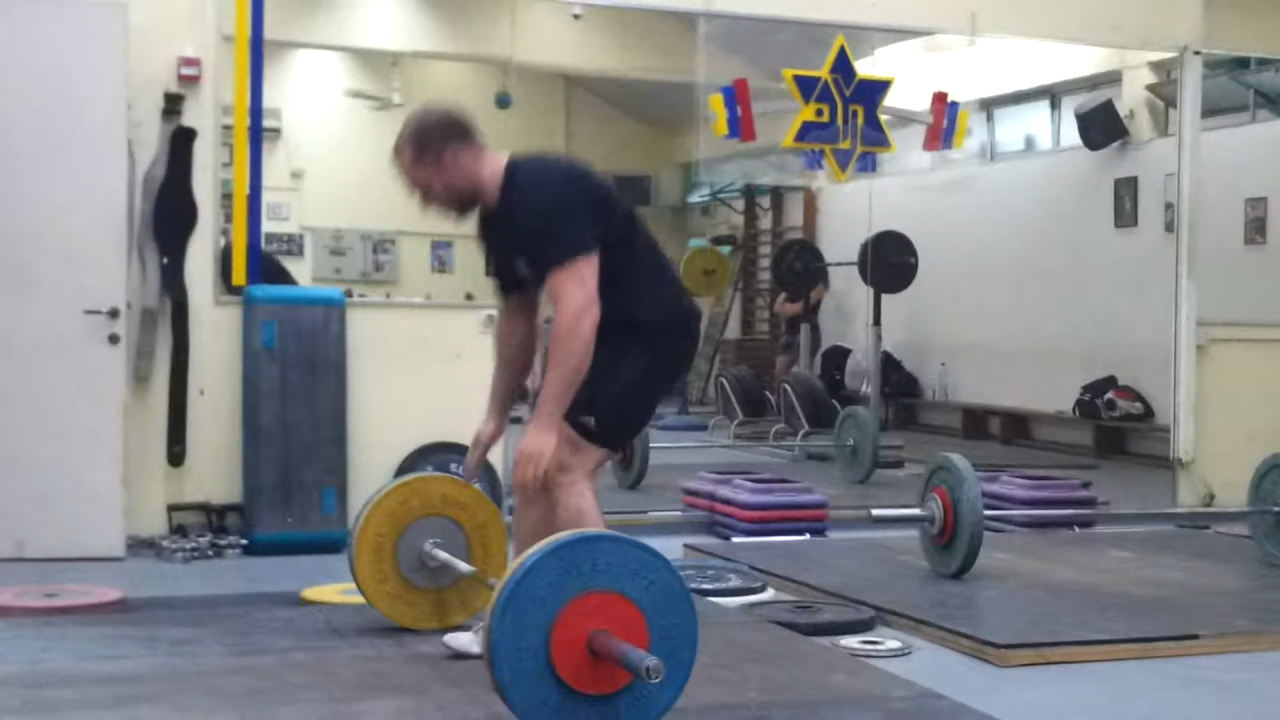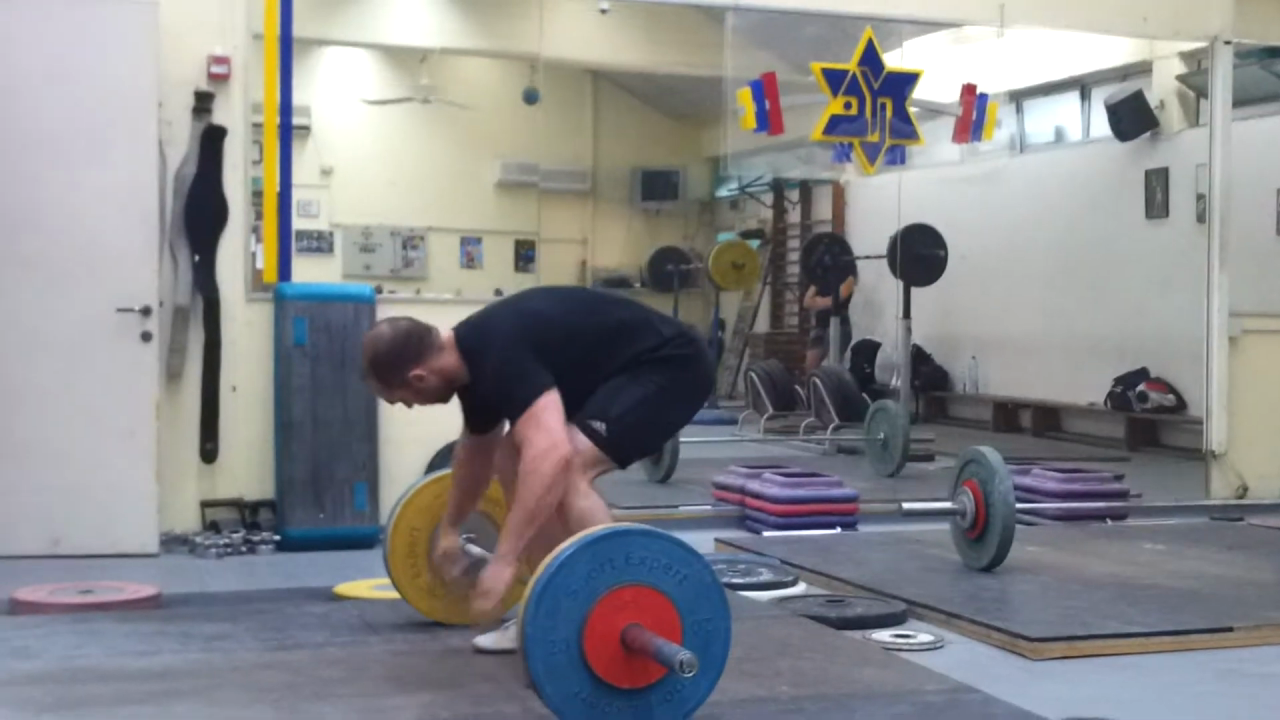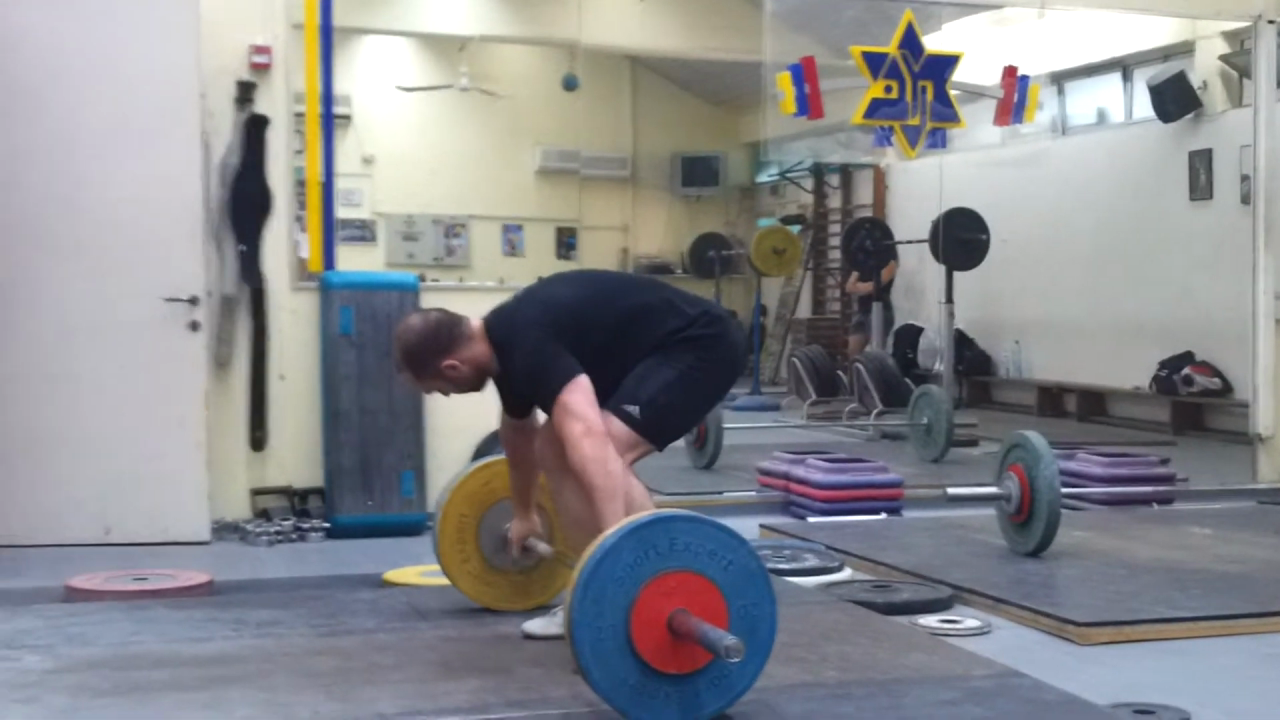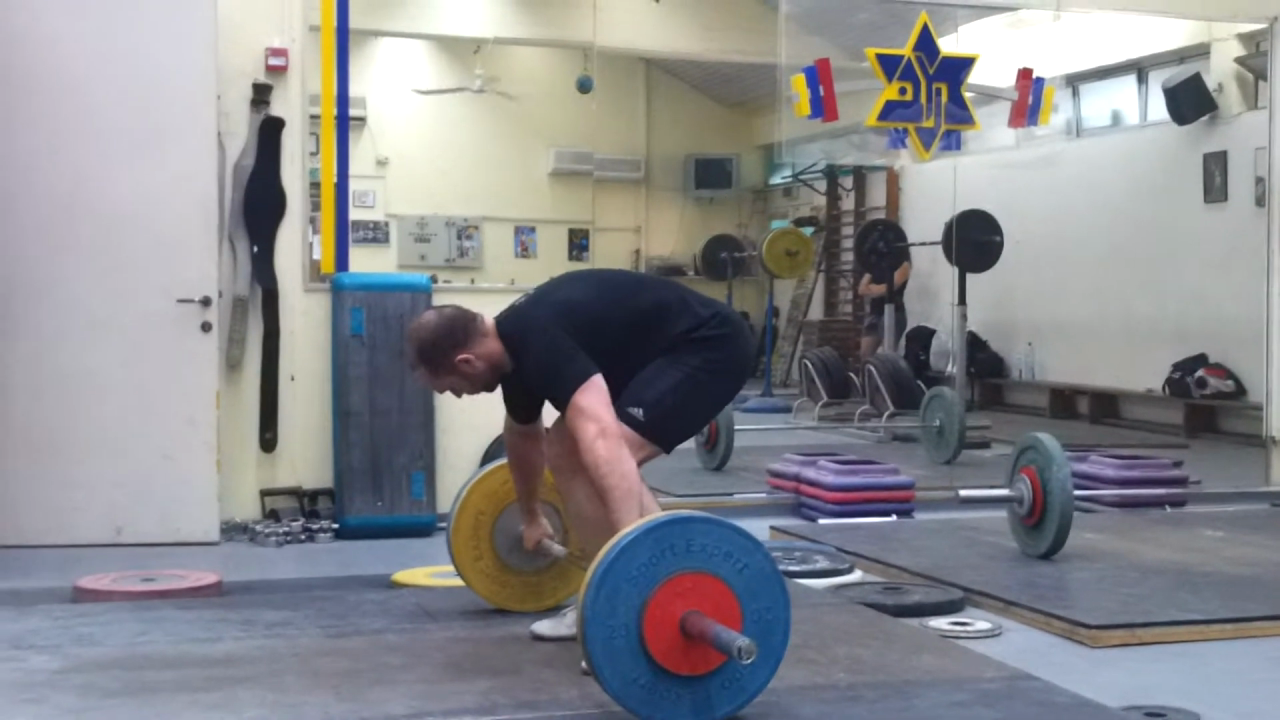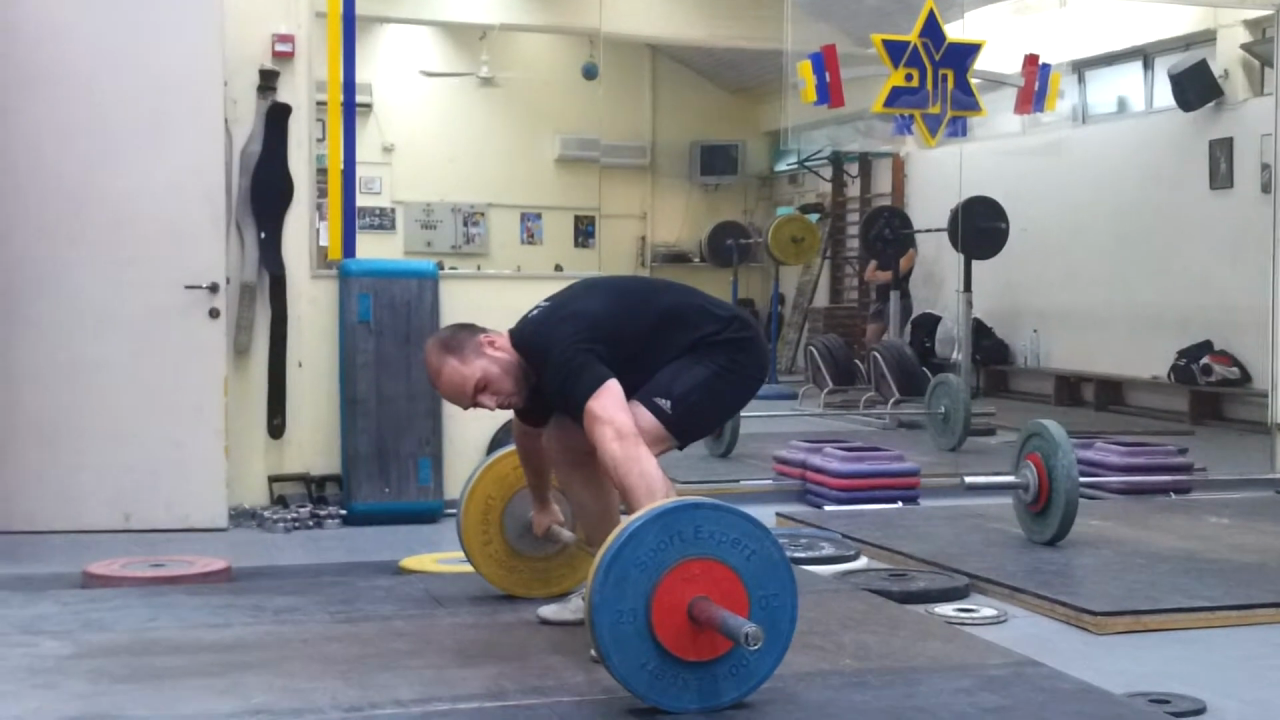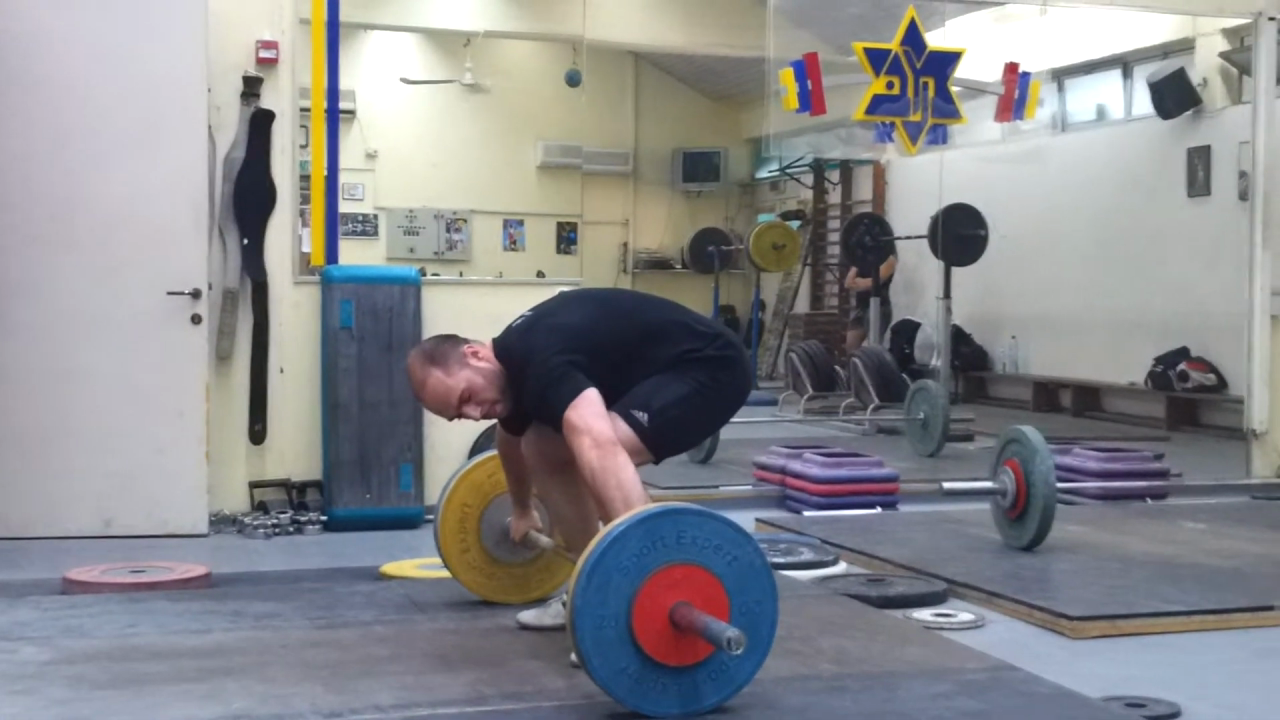
dt=0.5s
person 1, frame 1
left shoulder: (545, 194)
right shoulder: (499, 217)
left elbow: (580, 313)
right elbow: (516, 318)
left wrist: (545, 426)
right wrist: (496, 414)
left hip: (648, 330)
right hip: (615, 329)
left knee: (562, 464)
right knee: (532, 477)
person 1, frame 2
left shoulder: (500, 354)
right shoulder: (474, 354)
left elbow: (551, 453)
right elbow: (477, 446)
left wrist: (504, 560)
right wrist: (449, 528)
left hip: (669, 365)
right hip: (619, 368)
left knee: (566, 473)
right knee: (511, 460)
person 1, frame 3
left shoulder: (528, 345)
right shoulder: (506, 342)
left elbow: (588, 436)
right elbow: (520, 429)
right wrist: (523, 513)
left hip: (700, 344)
right hip: (653, 349)
left knee: (598, 454)
right knee: (553, 449)
person 1, frame 4
left shoulder: (541, 342)
right shoulder: (514, 347)
left elbow: (601, 440)
right elbow: (524, 436)
right wrist: (531, 518)
left hip: (710, 347)
right hip: (658, 350)
left knee: (601, 458)
right knee: (563, 449)
person 1, frame 5
left shoulder: (560, 353)
right shoulder: (530, 357)
left elbow: (619, 441)
right elbow: (530, 433)
right wrist: (542, 505)
left hip: (726, 349)
left knee: (621, 447)
right knee: (563, 442)
person 1, frame 6
left shoulder: (541, 361)
right shoulder: (514, 363)
left elbow: (599, 447)
right elbow: (512, 439)
right wrist: (522, 511)
left hip: (710, 366)
left knee: (596, 453)
right knee: (541, 447)
